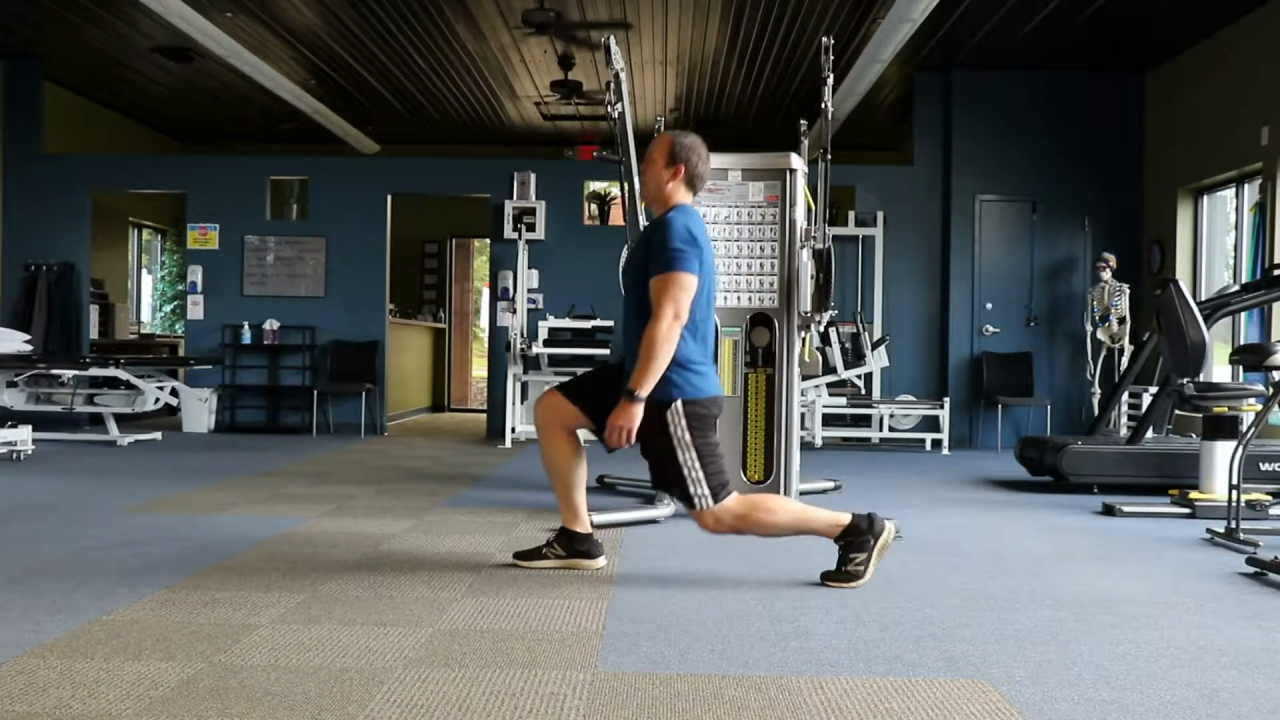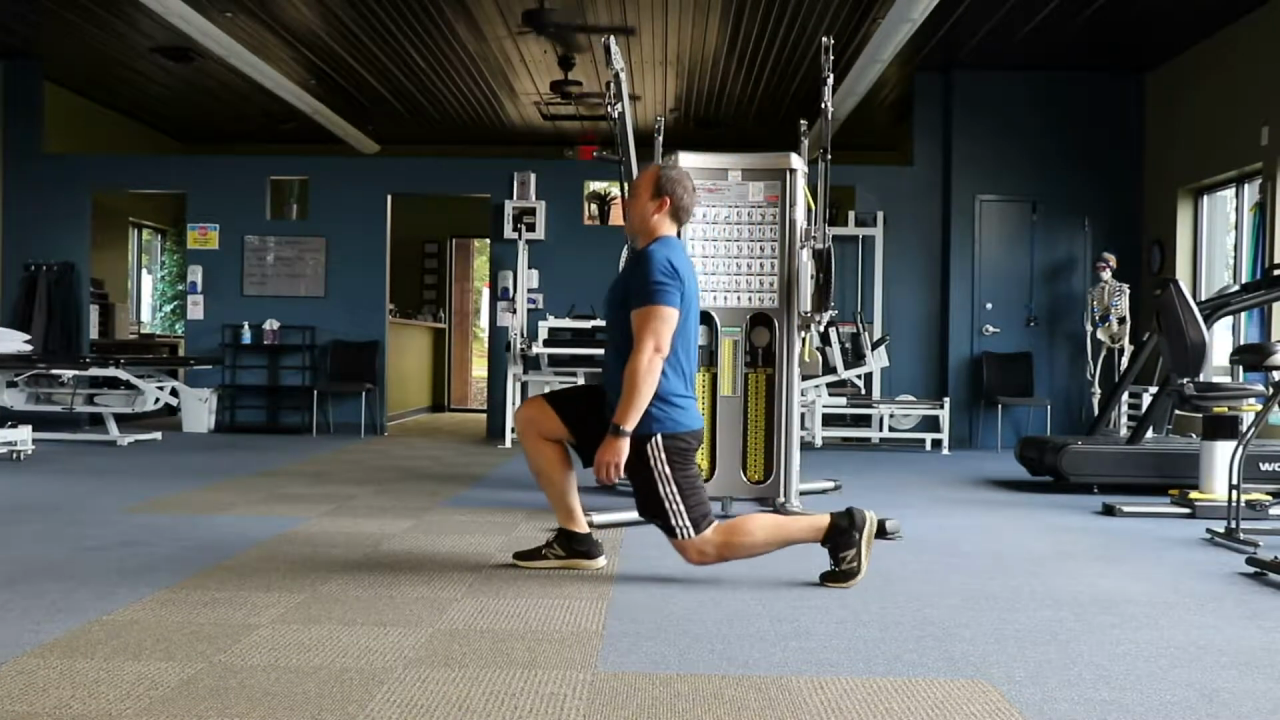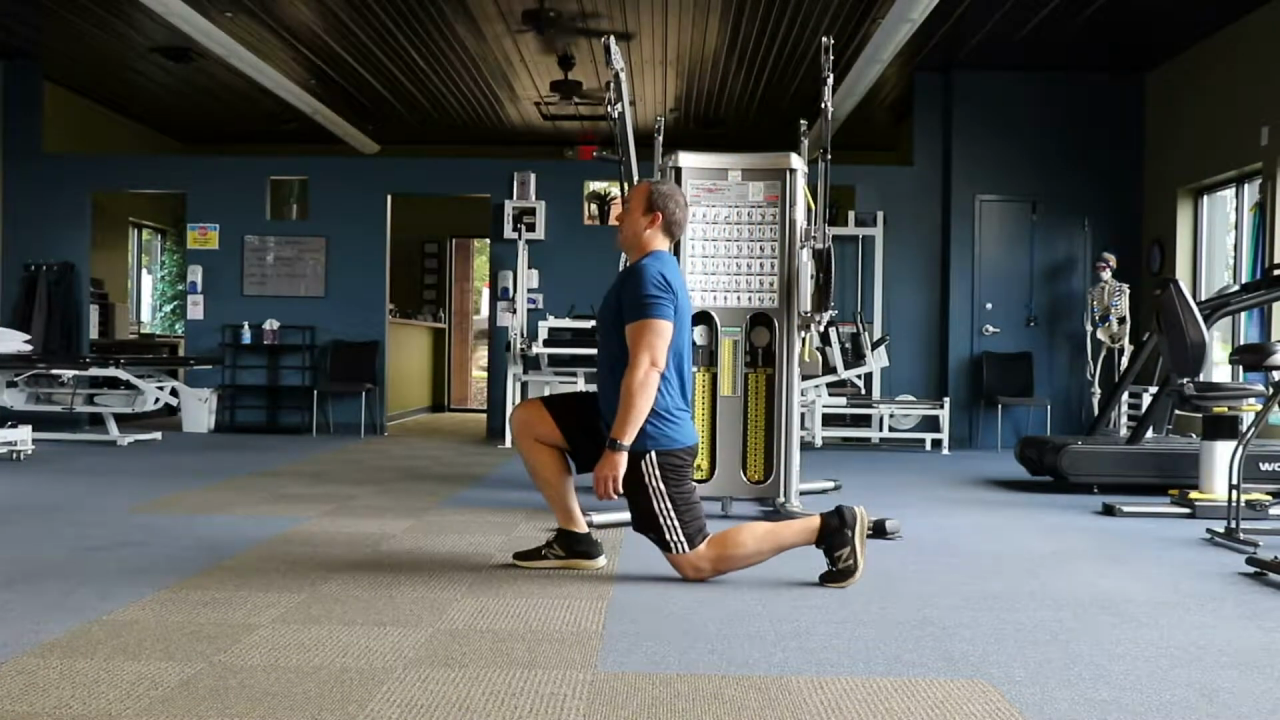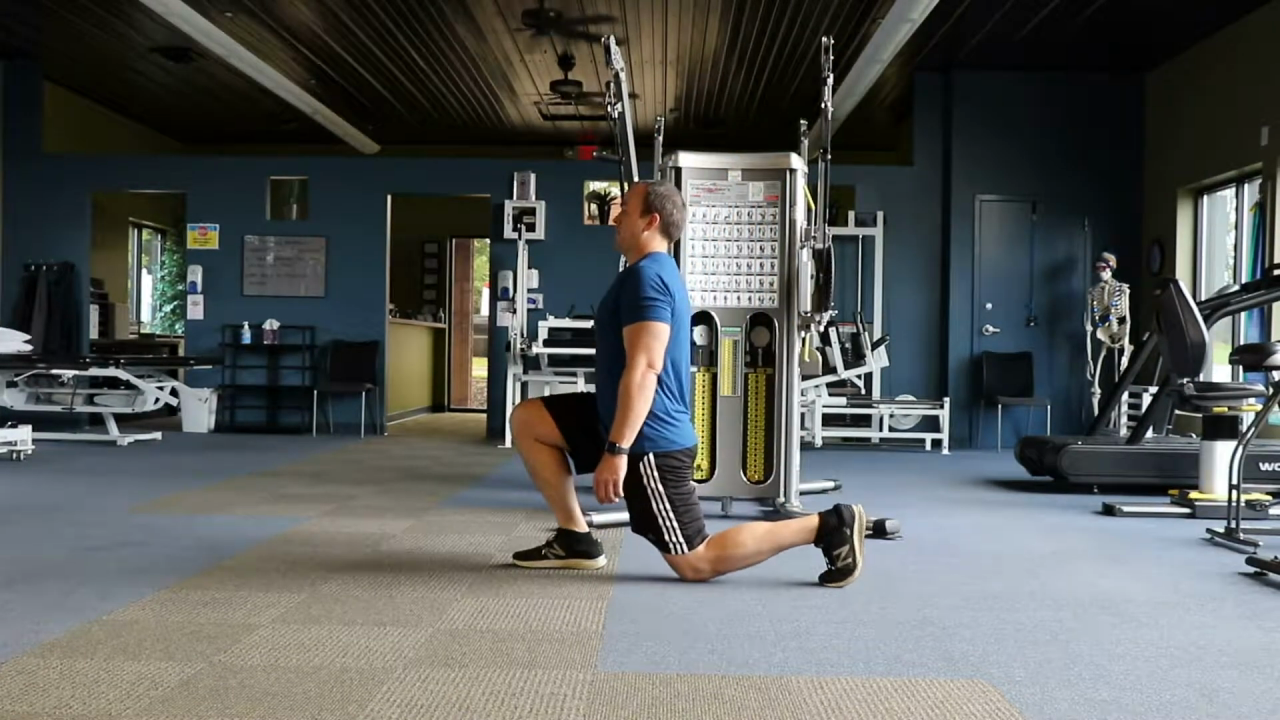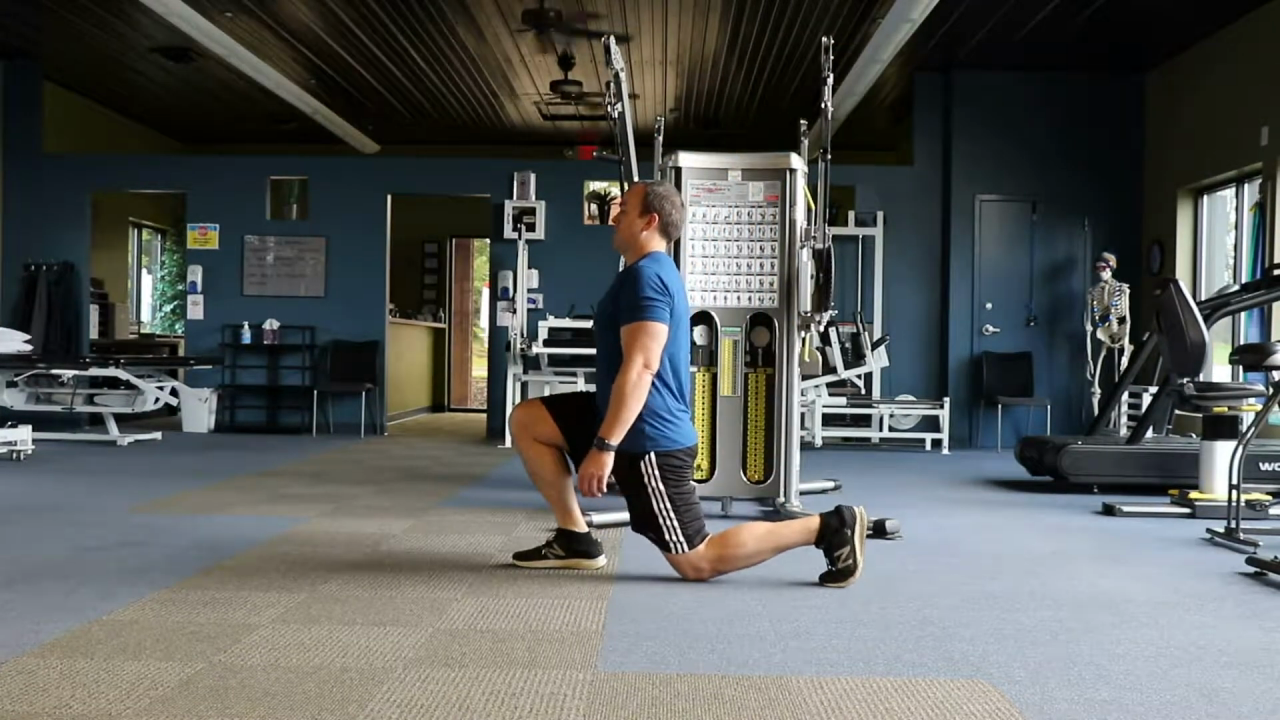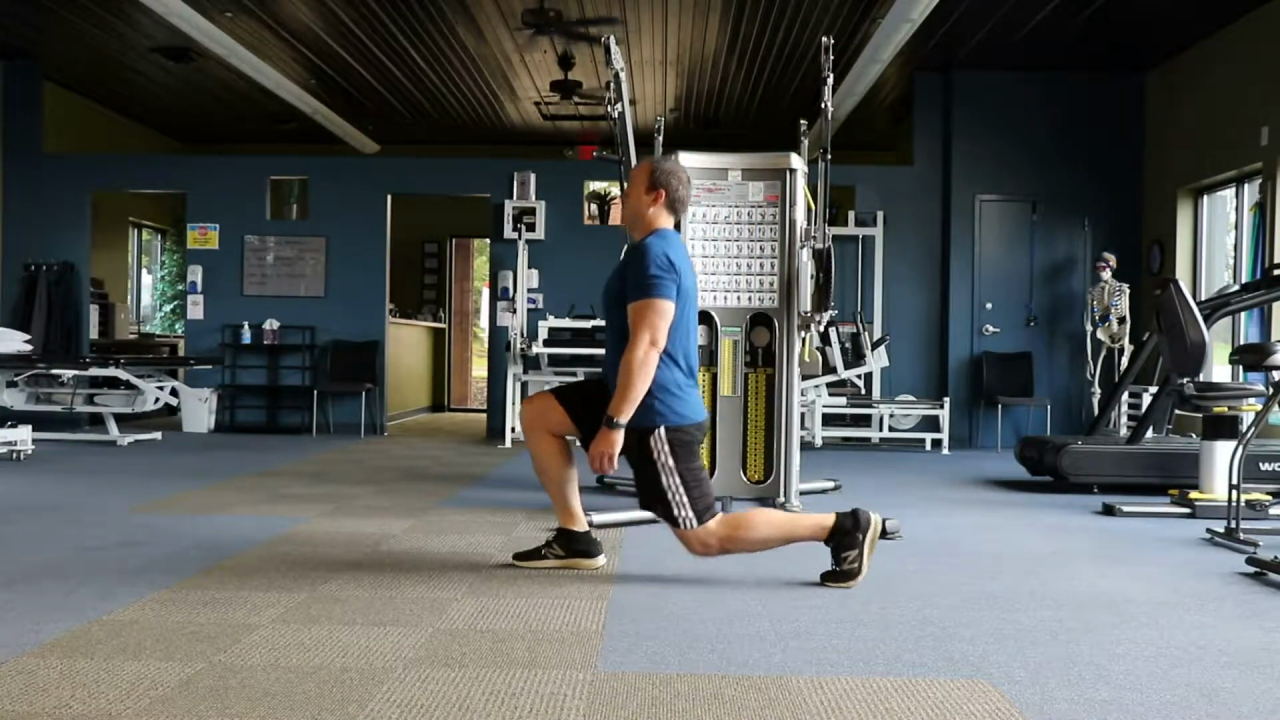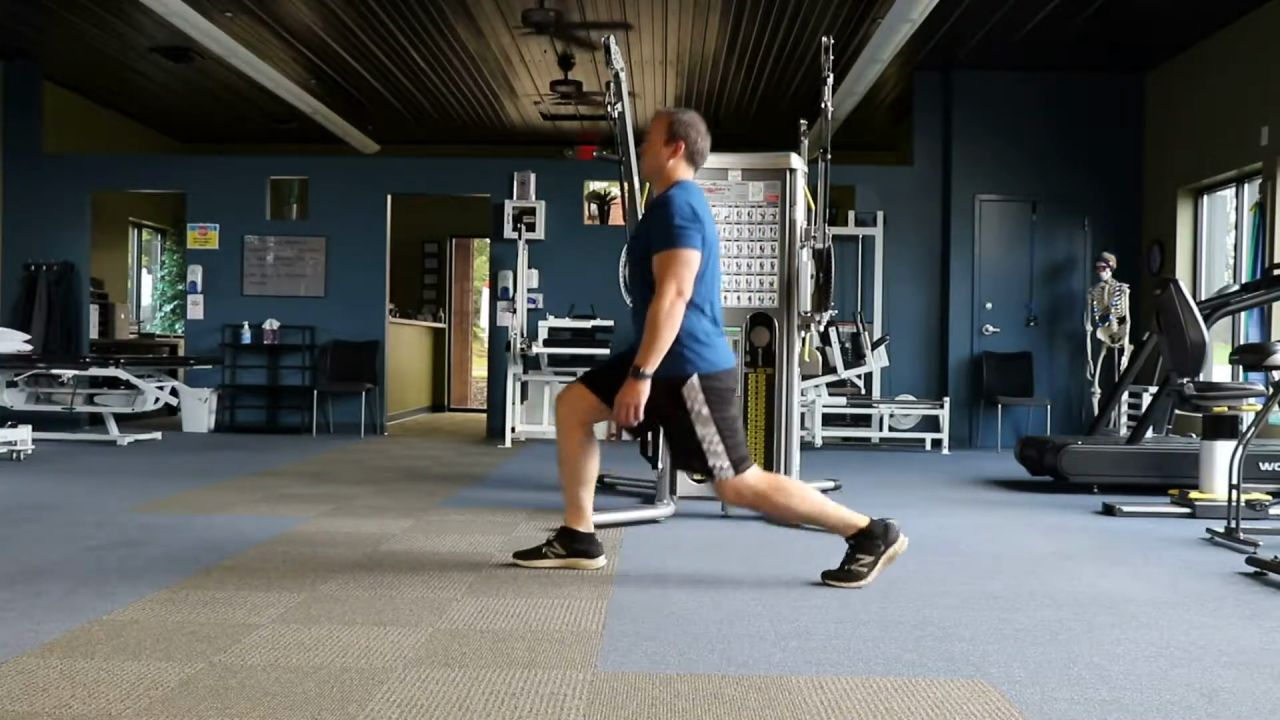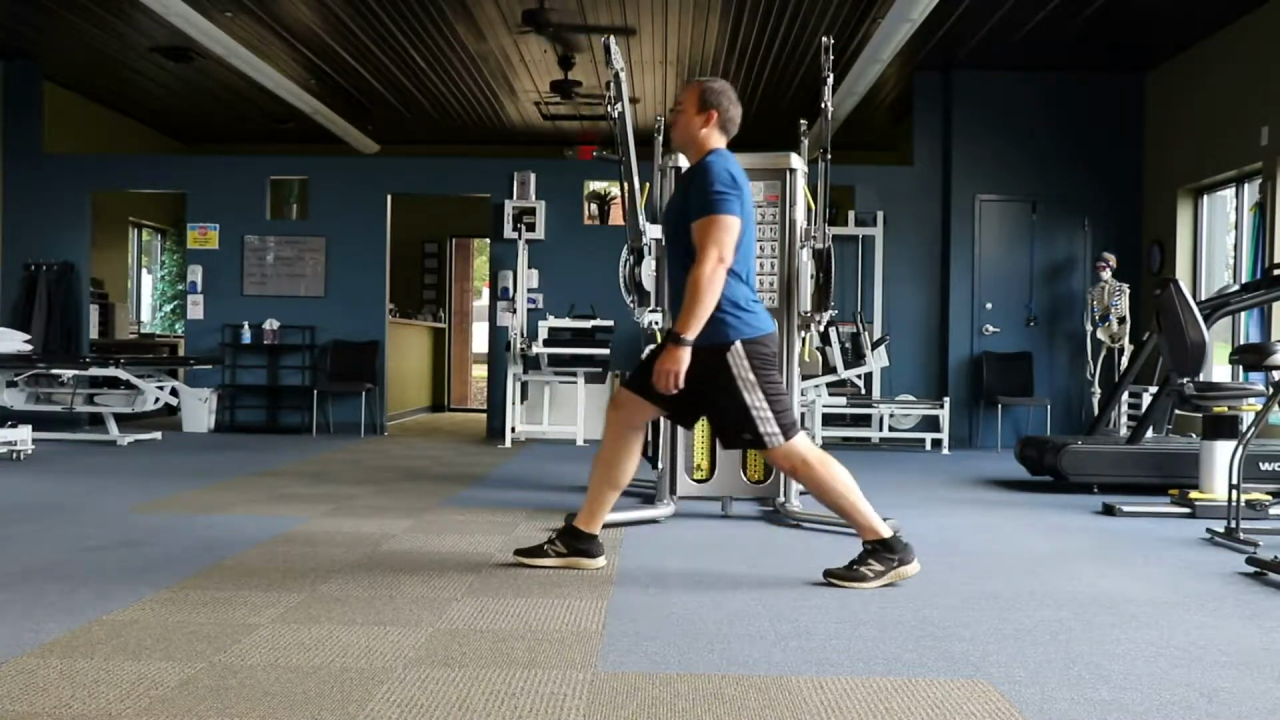
dt=0.3s
person 1, frame 1
left shoulder: (674, 226)
right shoulder: (673, 226)
left elbow: (670, 317)
left wrist: (634, 397)
left hip: (676, 391)
right hip: (655, 380)
left knee: (718, 514)
right knee: (551, 411)
left ankle: (856, 529)
right ankle: (577, 540)
person 1, frame 2
left shoulder: (655, 259)
right shoulder: (662, 257)
left elbow: (651, 351)
left wrist: (619, 432)
left hip: (657, 422)
right hip: (642, 410)
left knee: (702, 546)
right knee: (531, 418)
left ankle: (840, 527)
right ankle: (577, 540)
person 1, frame 3
left shoulder: (648, 274)
right shoulder: (656, 271)
left elbow: (647, 366)
left wrist: (617, 448)
left hip: (649, 437)
right hip: (636, 425)
left knee: (697, 562)
right knee: (527, 420)
left ankle: (831, 527)
right ankle: (576, 540)
person 1, frame 4
left shoulder: (645, 275)
right shoulder: (656, 272)
left elbow: (644, 369)
left wrist: (616, 451)
left hip: (648, 438)
right hip: (637, 427)
left knee: (696, 563)
right knee: (527, 420)
left ankle: (829, 526)
right ankle: (576, 539)
person 1, frame 5
left shoulder: (645, 275)
right shoulder: (654, 272)
left elbow: (640, 369)
left wrist: (603, 446)
left hip: (648, 436)
right hip: (634, 424)
left knee: (697, 562)
right knee: (526, 420)
left ankle: (832, 526)
right ankle: (576, 540)
person 1, frame 6
left shoulder: (652, 252)
right shoulder: (661, 250)
left elbow: (647, 346)
left wrist: (613, 424)
right wrist: (617, 414)
left hip: (659, 413)
right hip: (644, 403)
left knee: (706, 537)
right knee: (537, 413)
left ankle: (844, 528)
right ankle: (575, 538)
person 1, frame 7
left shoulder: (676, 203)
right shoulder: (677, 202)
left elbow: (674, 295)
left wrist: (640, 375)
right wrist: (641, 368)
left hip: (691, 366)
right hip: (670, 360)
left knee: (738, 485)
right knee: (573, 405)
left ankle: (871, 533)
right ankle: (578, 539)
person 1, frame 8
left shoulder: (714, 171)
right shoulder: (706, 173)
left elbow: (713, 262)
left wrist: (680, 341)
right wrist: (684, 339)
left hip: (732, 339)
right hip: (707, 337)
left knee: (788, 450)
right knee: (624, 411)
left ankle: (888, 546)
right ankle: (582, 538)
